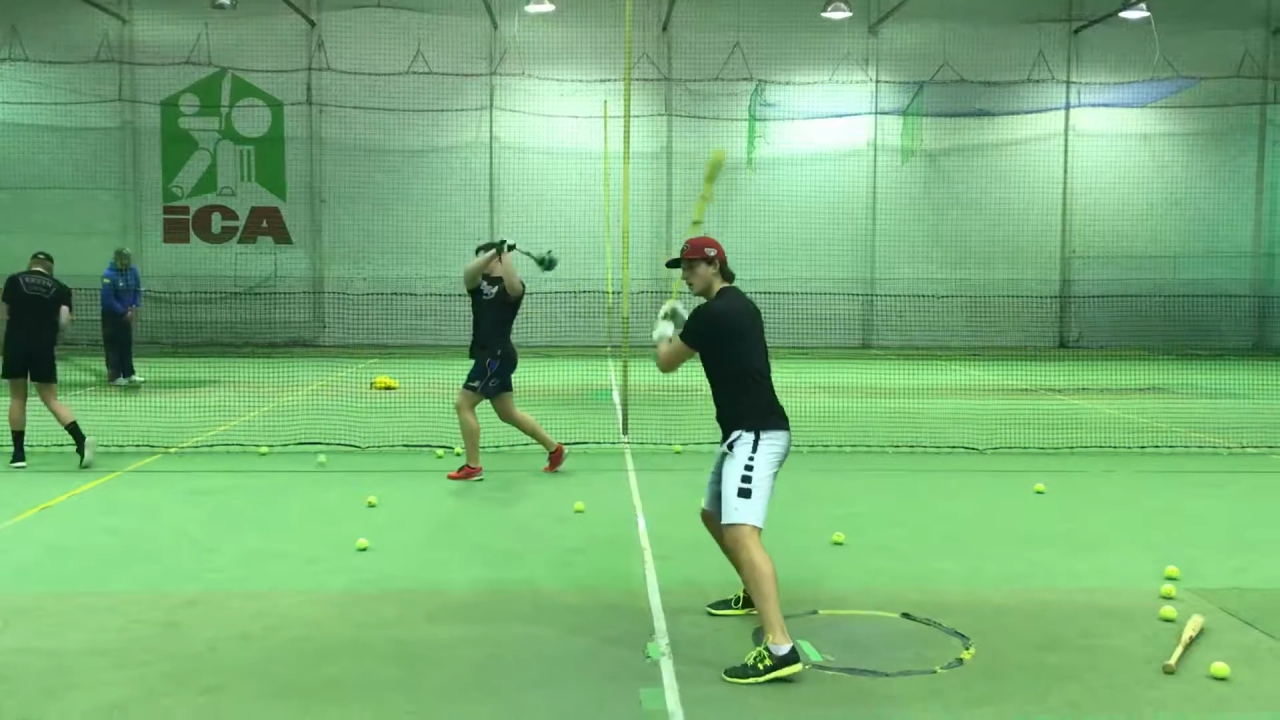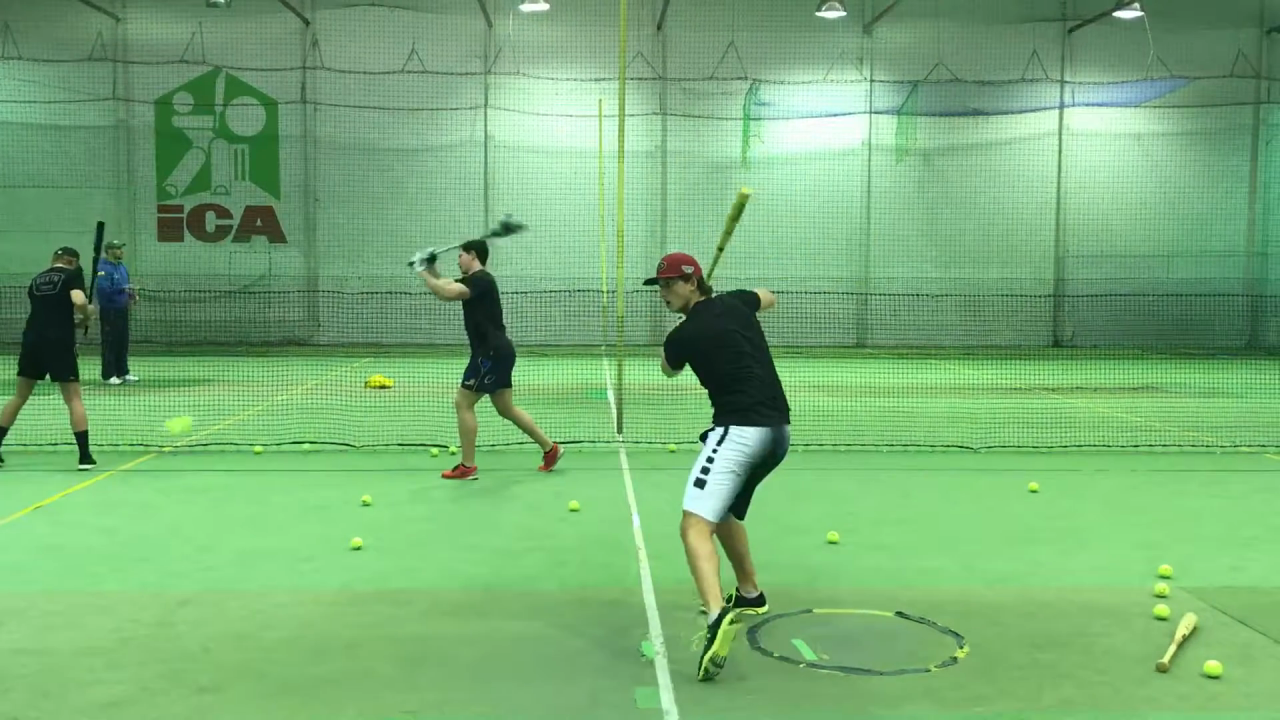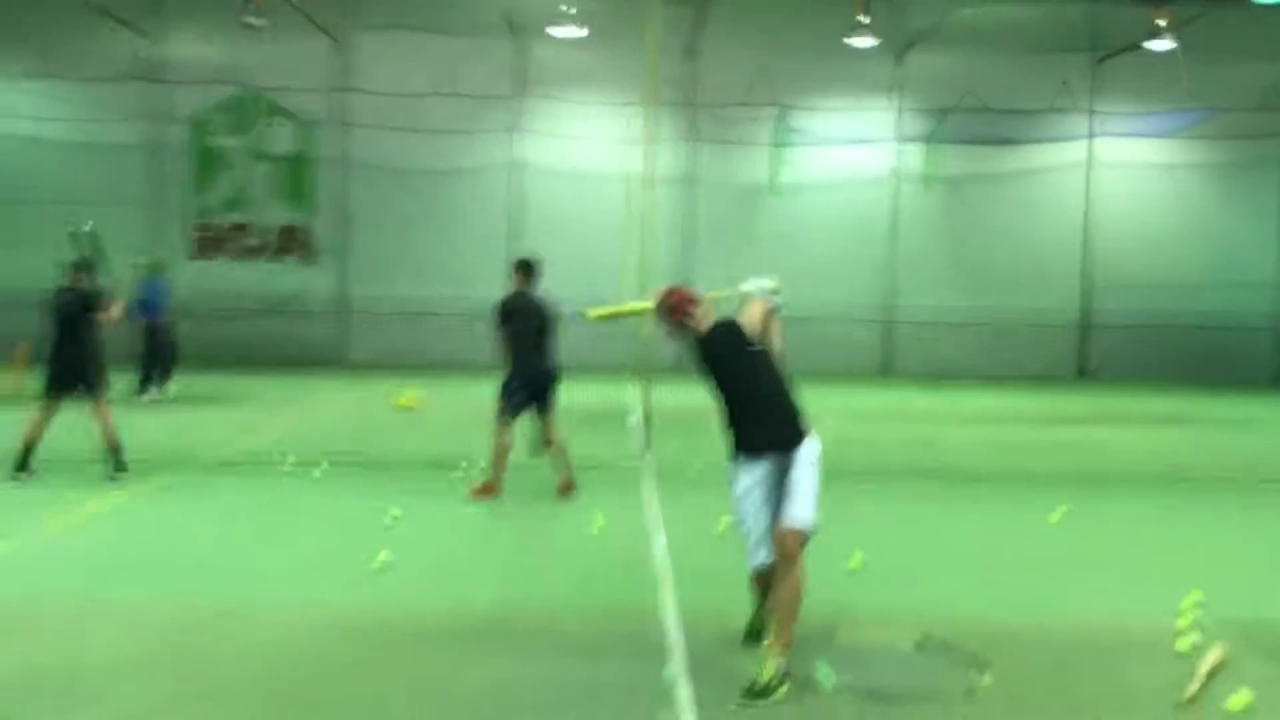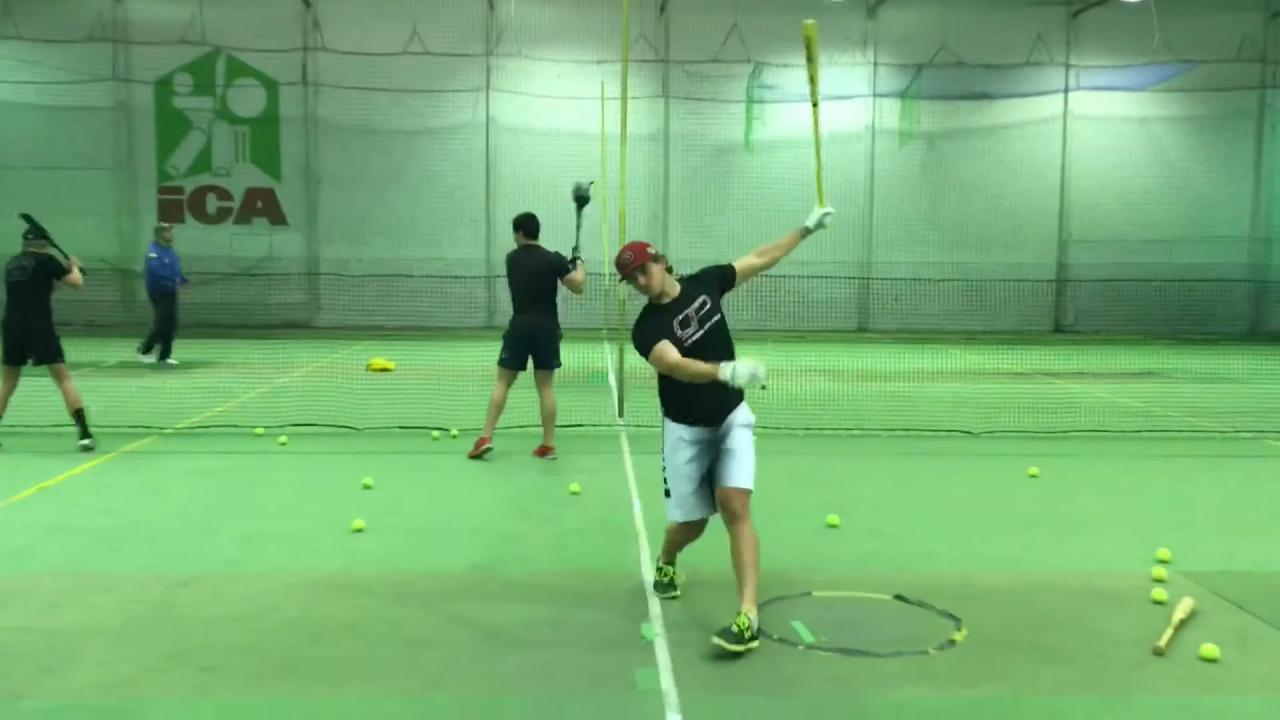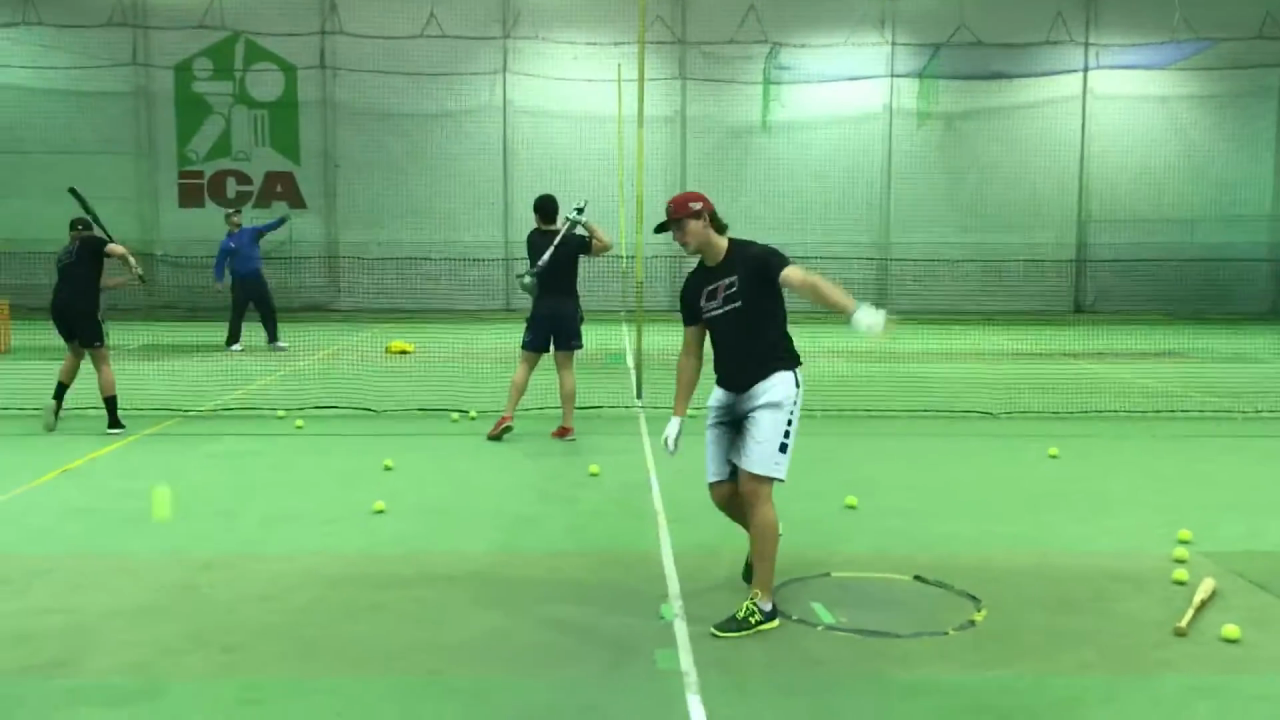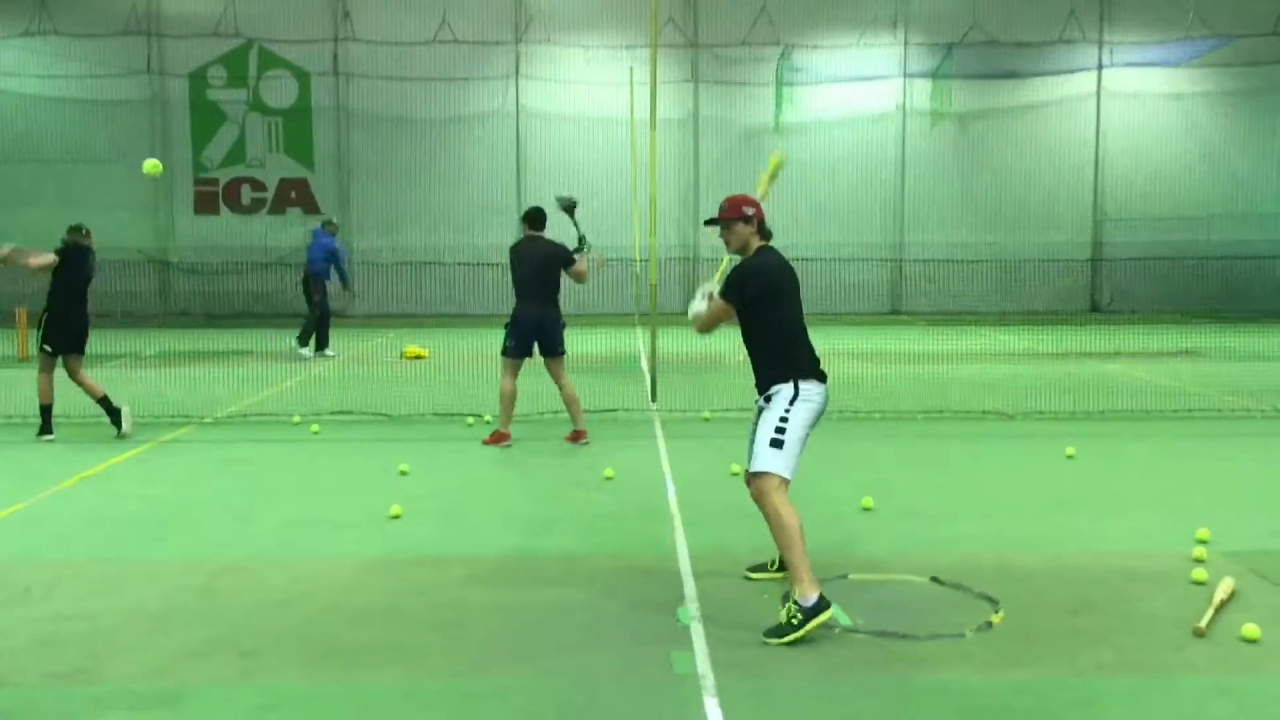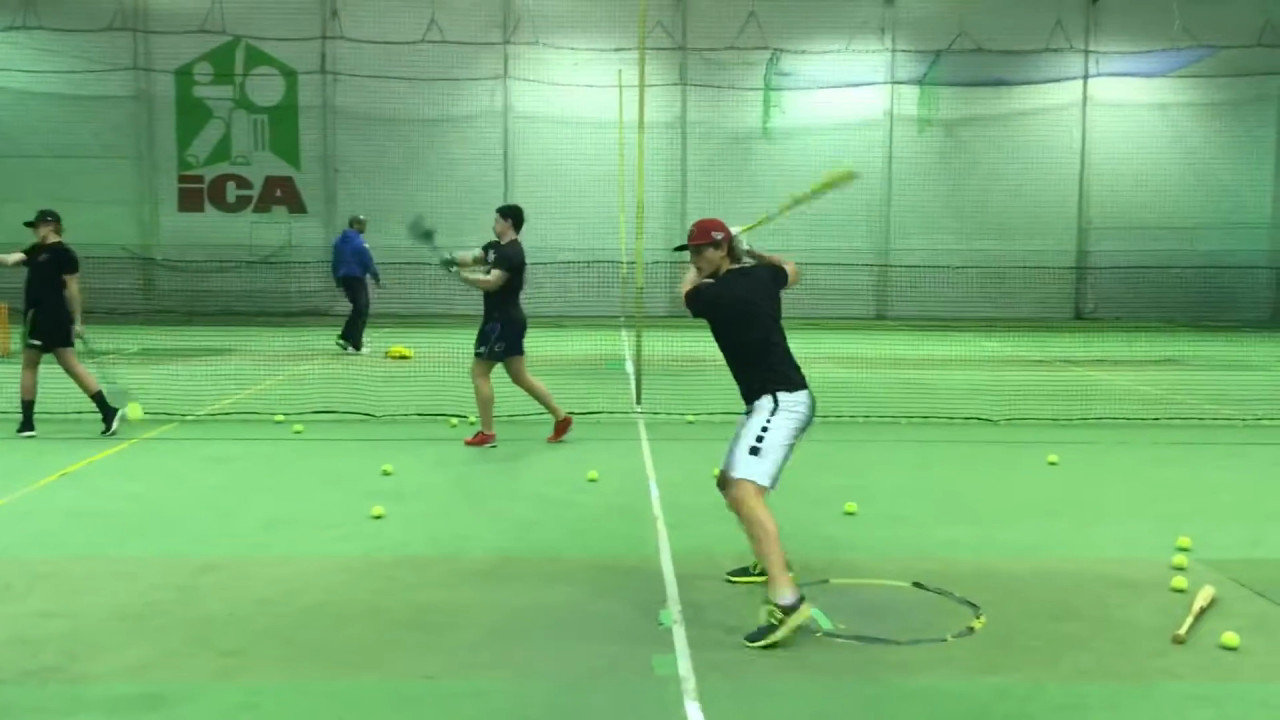
dt=0.7s
person 1, frame 1
left shoulder: (712, 313)
right shoulder: (739, 305)
left elbow: (665, 360)
left wrist: (663, 334)
right wrist: (682, 325)
left hip: (756, 436)
right hip: (749, 432)
left knee: (740, 534)
right knee: (713, 516)
left ankle: (779, 649)
right ankle: (754, 595)
person 1, frame 2
left shoulder: (682, 335)
right shoulder: (735, 302)
left elbow: (668, 370)
right elbow: (769, 297)
left hip: (740, 431)
right hip: (776, 430)
left knee: (694, 526)
right knee: (721, 511)
left ankle: (720, 618)
right ankle: (748, 593)
person 1, frame 3
left shoulder: (725, 337)
right shoulder: (718, 341)
left elbow: (770, 344)
right elbow: (757, 311)
left wrist: (766, 303)
right wrist: (757, 295)
left hip: (797, 446)
right hip: (757, 459)
left knee: (788, 544)
right knee: (766, 564)
left ankle: (776, 663)
right ankle: (763, 608)
person 1, frame 4
left shoulder: (706, 282)
right shoulder: (647, 327)
left elbow: (760, 259)
right elbow: (675, 367)
left wrist: (807, 227)
right wrist: (724, 371)
left hip: (731, 417)
right hip: (686, 425)
left knee: (735, 507)
right knee: (692, 519)
left ankle: (748, 618)
right ankle: (665, 563)
person 1, frame 5
left shoulder: (755, 259)
right shoulder: (693, 286)
left elbow: (806, 282)
right elbow: (691, 353)
left wrist: (855, 310)
right wrist: (678, 415)
left hip: (772, 386)
right hip: (727, 393)
left knee: (753, 489)
right knee: (722, 493)
left ankle: (762, 604)
right ankle: (761, 537)
person 1, frame 6
left shoulder: (752, 270)
right shoulder: (774, 265)
left elbow: (706, 322)
left wrist: (702, 306)
right wrist: (723, 300)
left hip: (794, 390)
right hip: (785, 388)
left knee: (769, 486)
right knee: (759, 477)
left ankle: (809, 599)
right ankle: (791, 558)
person 1, frame 7
left shoulder: (713, 295)
right shoulder: (763, 277)
left elbow: (687, 287)
right elbow: (792, 270)
left wrist: (703, 269)
right wrist: (750, 251)
left hip: (778, 402)
right hip: (782, 399)
left knee: (745, 494)
right knee: (728, 481)
left ankle: (786, 600)
right ankle: (771, 562)
person 2, frame 1
left shoulder: (514, 287)
right shoulder: (479, 281)
left elbow: (513, 286)
right elbow: (469, 273)
left wrist: (505, 253)
right wrist: (493, 253)
left hip: (497, 355)
right hip: (489, 356)
left knee: (463, 404)
right knee: (507, 413)
left ankle: (473, 467)
right ankle: (554, 448)
person 2, frame 2
left shoulder: (480, 280)
right shoulder: (474, 280)
left elbow: (447, 292)
right elbow: (442, 286)
left wrist: (423, 271)
right wrist: (430, 266)
left hip: (492, 352)
right hip: (498, 352)
left knee: (463, 403)
right knee: (506, 408)
left ankle: (467, 466)
right ankle: (550, 448)
person 2, frame 3
left shoulder: (510, 304)
right shoulder: (541, 307)
left elbow: (504, 339)
right elbow: (548, 342)
left wrist: (510, 368)
left hip: (523, 372)
right hip: (544, 371)
left knee: (504, 424)
right knee: (547, 425)
left ankle: (493, 484)
right ankle: (567, 481)
person 2, frame 4
left shoulder: (512, 258)
right shoulder: (553, 259)
right elbow: (579, 287)
left wrist: (564, 264)
right wrist: (579, 265)
left hip: (519, 327)
right hip: (547, 328)
left knee: (502, 382)
right knee: (545, 387)
left ankle: (486, 437)
right ankle: (548, 445)
person 2, frame 5
left shoulder: (533, 238)
right shoulder: (572, 241)
right elbow: (606, 245)
left wrist: (572, 221)
right wrist: (584, 222)
left hip: (541, 310)
right hip: (568, 311)
left knee: (525, 364)
right knee: (565, 368)
left ankle: (507, 417)
right ankle: (567, 426)
person 2, frame 6
left shoulder: (517, 248)
right shoulder: (558, 250)
right elbow: (582, 277)
left wrist: (571, 254)
right wrist: (581, 254)
left hip: (523, 316)
right hip: (550, 317)
left knee: (509, 373)
right knee: (560, 375)
left ankle: (503, 432)
right ankle: (579, 429)
person 2, frame 7
left shoulder: (512, 253)
right shoulder: (496, 247)
left elbow: (491, 283)
right elbow: (472, 257)
left wrist: (460, 274)
right wrist: (454, 259)
left hip: (502, 321)
right hip: (508, 321)
left knee: (479, 372)
right knee: (521, 376)
left ankle: (487, 433)
right ankle: (560, 417)
person 3, frame 1
right shoulder: (61, 289)
right elbow: (64, 322)
right hip: (44, 345)
right knee: (51, 399)
left ankle: (18, 453)
right ankle: (80, 440)
person 3, frame 2
left shoulder: (36, 280)
right shoulder: (72, 275)
right elbow: (79, 302)
left wrist: (74, 323)
right wrist: (88, 312)
left hip: (32, 341)
right hip: (59, 344)
left knee: (19, 397)
right knee: (74, 400)
right ankle: (85, 456)
person 3, frame 3
left shoulder: (59, 295)
right shoulder: (88, 295)
right elbow: (108, 317)
left wrist: (107, 308)
right wrist: (117, 307)
left hip: (62, 359)
right hip: (85, 358)
left knee: (44, 412)
right knee: (102, 411)
left ankle: (22, 465)
right ankle: (117, 464)
person 3, frame 4
right shoulder: (45, 260)
right elbow: (77, 282)
left wrist: (62, 274)
right wrist: (73, 267)
right hip: (40, 327)
right knee: (64, 380)
right ankle: (84, 432)
person 3, frame 5
left shoulder: (63, 253)
right shoulder: (91, 243)
right elbow: (118, 251)
right wrist: (131, 261)
left hip: (59, 308)
right hip: (83, 309)
left knee: (75, 353)
right knee: (102, 363)
left ankle: (56, 402)
right ankle: (113, 421)
person 3, frame 6
left shoulder: (78, 251)
right shoulder: (86, 255)
left elbow: (39, 263)
right elbow: (35, 258)
left hip: (58, 317)
right hip: (78, 319)
left knee: (45, 370)
right knee: (76, 372)
left ankle: (46, 426)
right ankle: (115, 413)
person 3, frame 7
left shoulder: (63, 252)
right shoulder: (37, 250)
left elbow: (72, 288)
left wrist: (78, 321)
left hip: (43, 314)
right hip: (56, 316)
left knee: (29, 366)
right knee: (72, 366)
left ankle: (27, 422)
right ankle: (108, 411)
